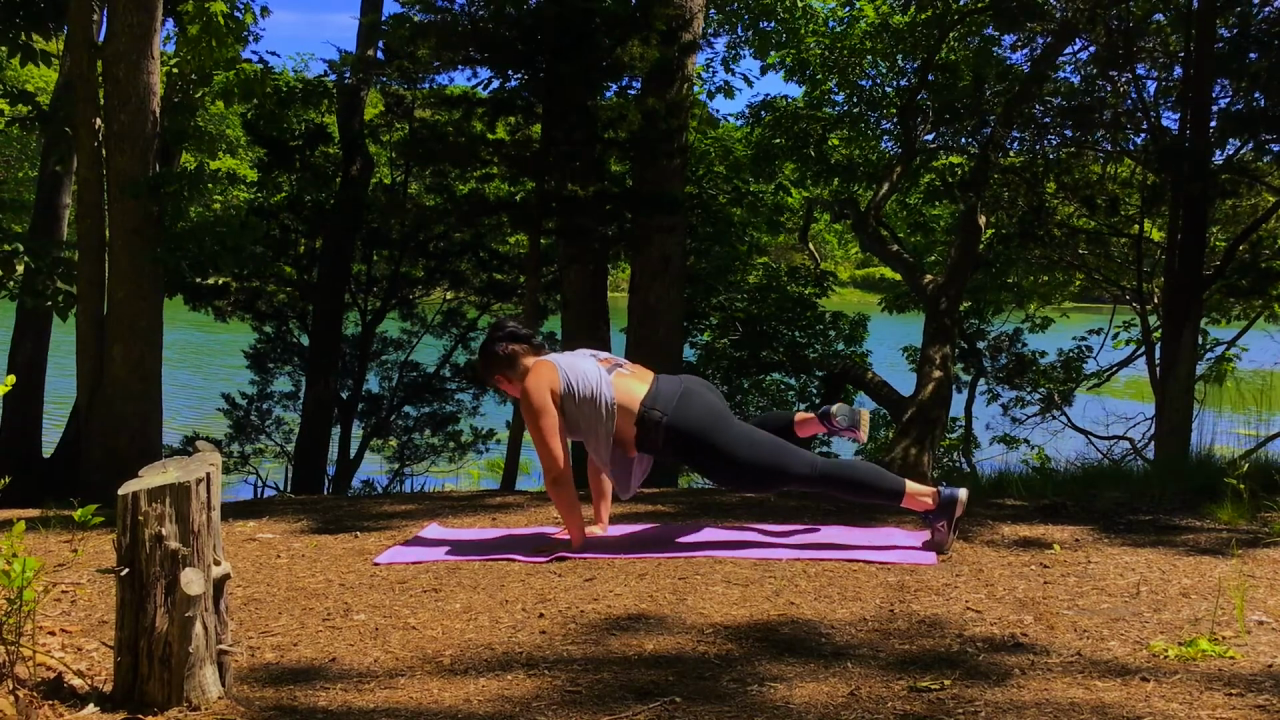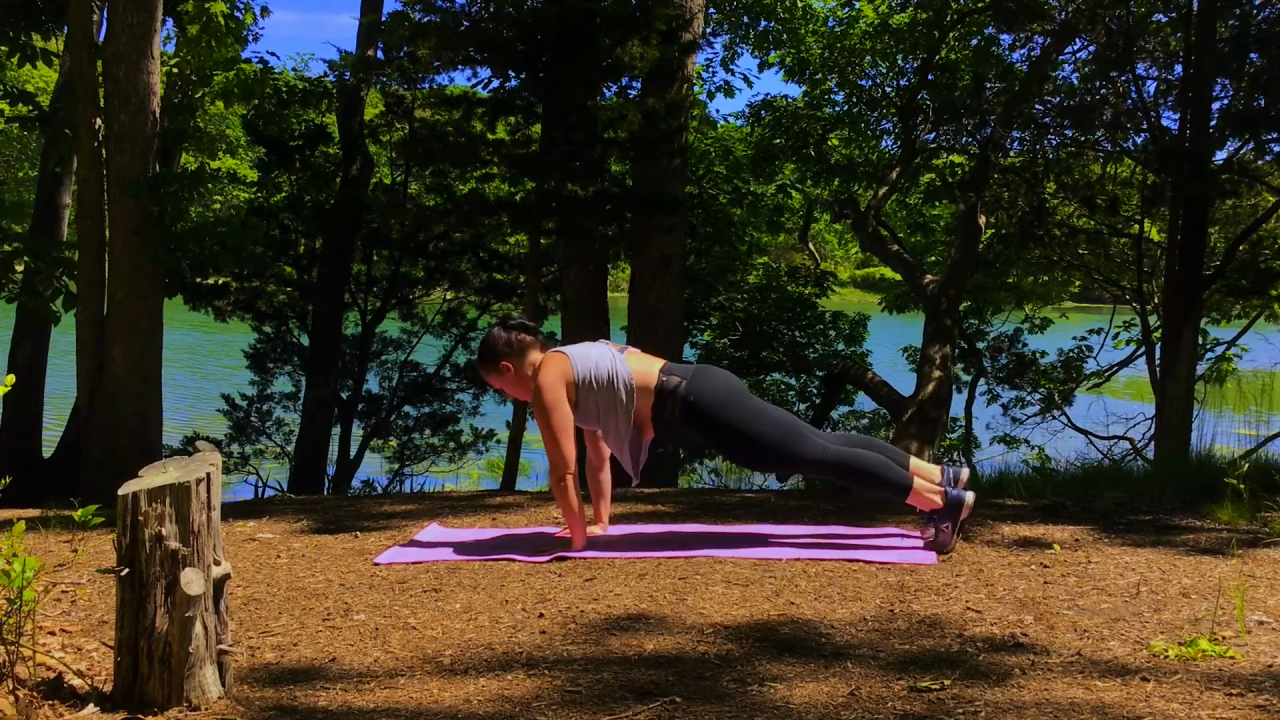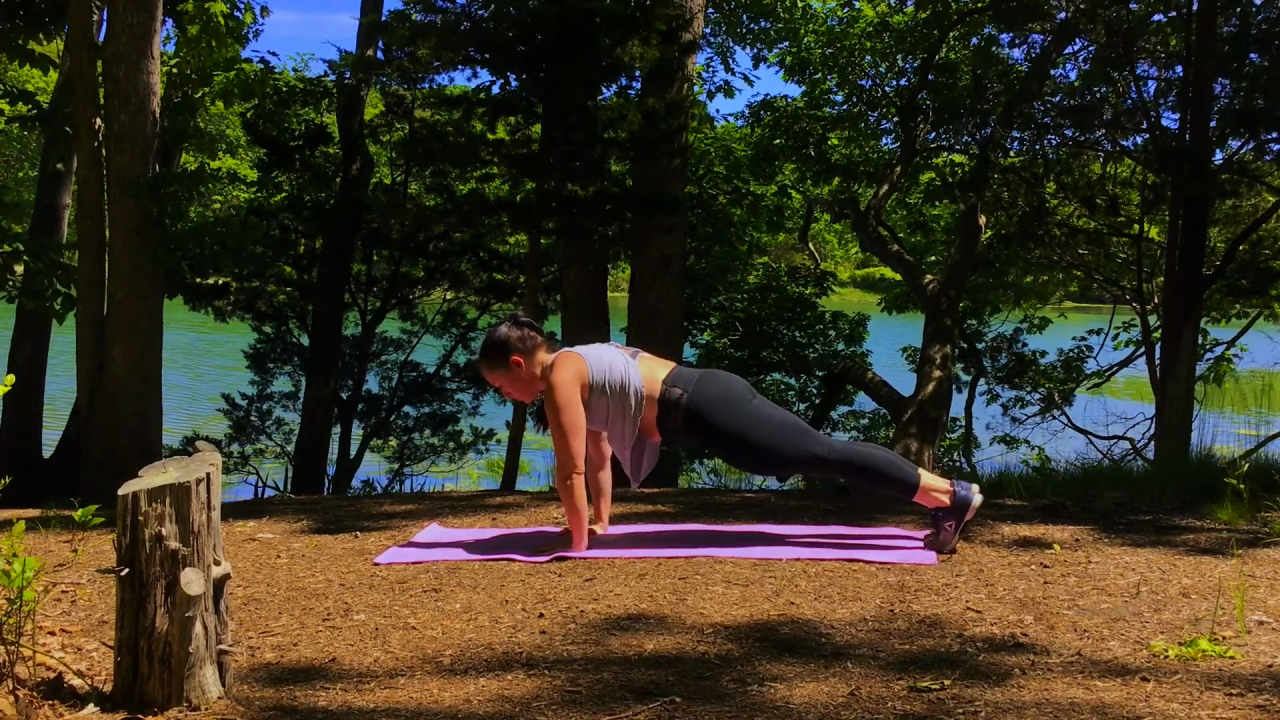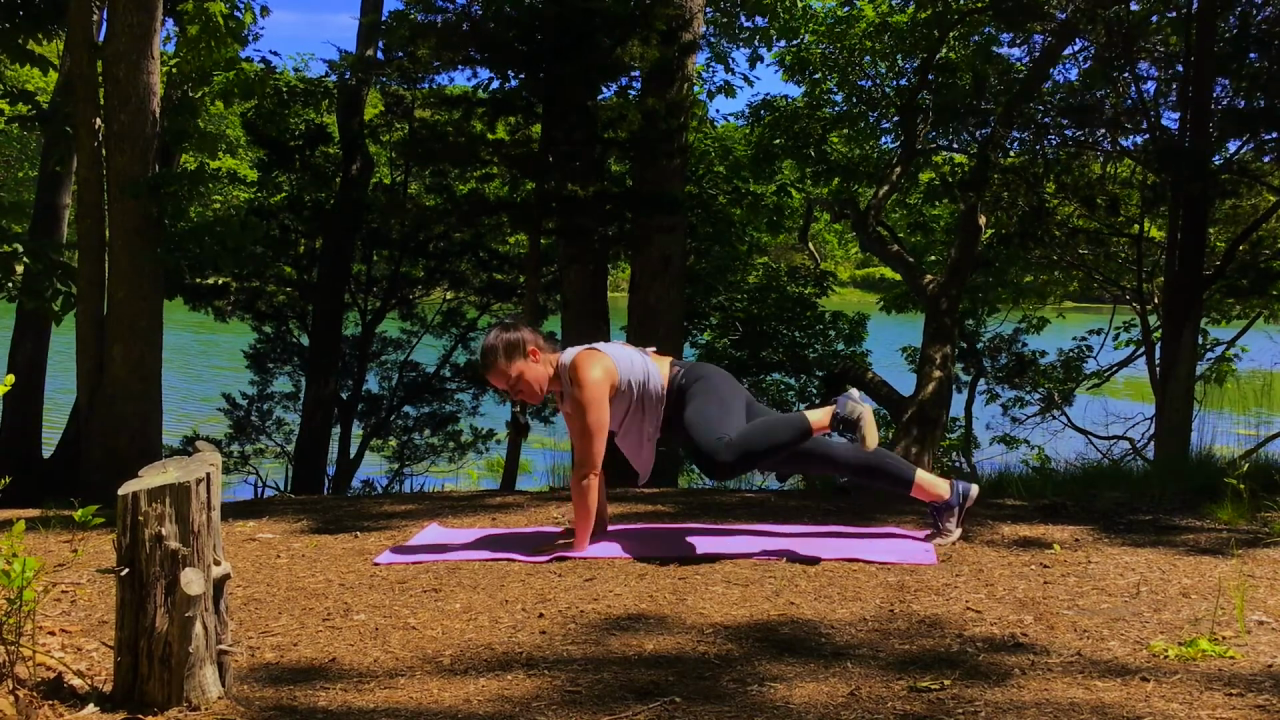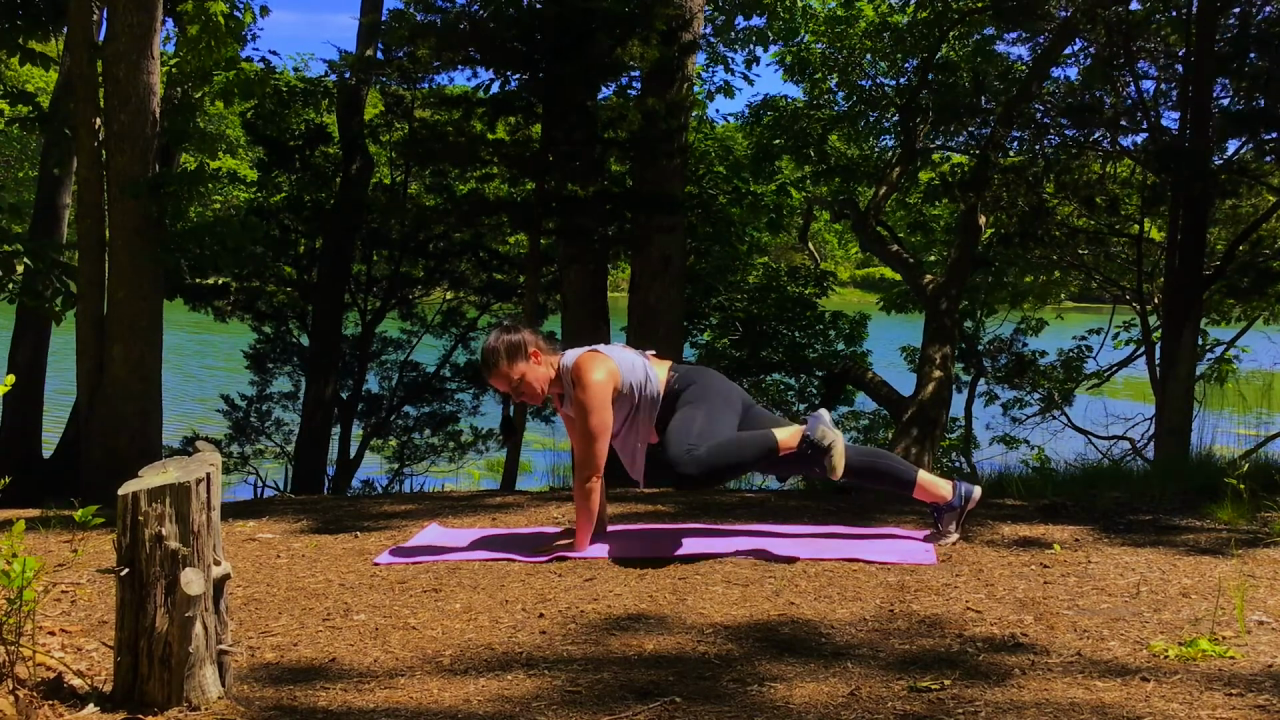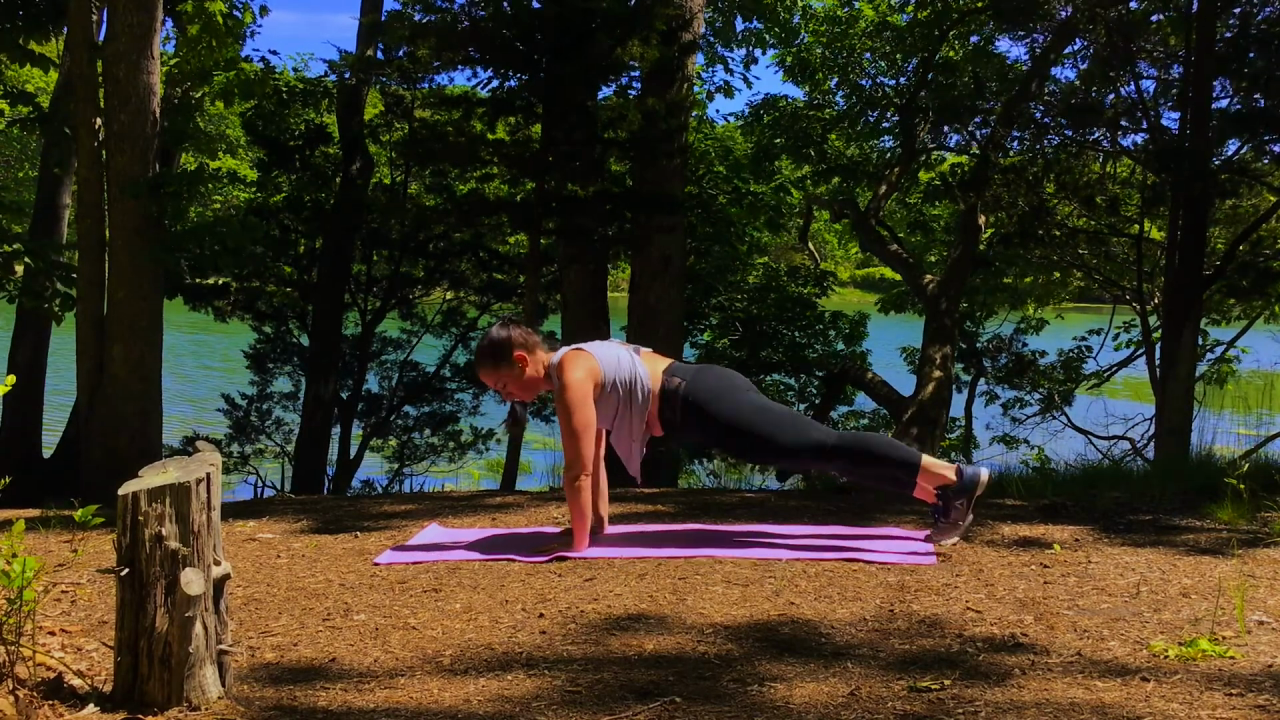
dt=0.4s
person 1, frame 1
left shoulder: (534, 385)
right shoulder: (574, 360)
left elbow: (556, 475)
right elbow: (599, 453)
left wrist: (578, 539)
right wrist: (601, 523)
left hip: (684, 424)
right hip: (688, 392)
left knee: (806, 470)
left ankle: (937, 499)
right ankle: (818, 420)
person 1, frame 2
left shoulder: (546, 378)
right shoulder: (574, 363)
left elbow: (563, 471)
right elbow: (599, 454)
left wrist: (578, 539)
right wrist: (601, 522)
left hip: (701, 405)
right hip: (703, 389)
left knee: (817, 457)
right knee: (822, 443)
left ankle: (945, 501)
right ankle: (942, 475)
person 1, frame 3
left shoulder: (559, 378)
right shoulder: (577, 365)
left elbow: (570, 472)
right elbow: (598, 457)
left wrist: (578, 542)
right wrist: (601, 522)
left hip: (708, 411)
right hip: (712, 392)
left knee: (824, 456)
right knee: (826, 449)
left ankle: (954, 497)
right ankle: (943, 487)
person 1, frame 4
left shoulder: (586, 372)
right shoulder: (558, 381)
left elbow: (589, 469)
right elbow: (585, 458)
left wrist: (580, 541)
right wrist: (598, 521)
left hip: (706, 388)
right hip: (701, 400)
left knee: (719, 461)
right knee: (824, 456)
left ankle: (829, 415)
right ankle: (948, 492)
person 1, frame 5
left shoulder: (586, 374)
right shoulder: (560, 390)
left elbow: (591, 471)
right elbow: (585, 460)
left wrist: (581, 540)
right wrist: (597, 522)
left hip: (702, 393)
right hip: (702, 403)
left knee: (683, 467)
right knee: (824, 461)
left ankle: (802, 433)
right ankle: (950, 493)
person 1, frame 6
left shoulder: (568, 375)
right shoulder: (576, 366)
left elbow: (578, 470)
right elbow: (595, 460)
left wrist: (579, 541)
right wrist: (600, 521)
left hip: (707, 403)
right hip: (712, 389)
left knee: (825, 446)
right knee: (823, 452)
left ankle: (958, 478)
right ankle: (941, 495)
